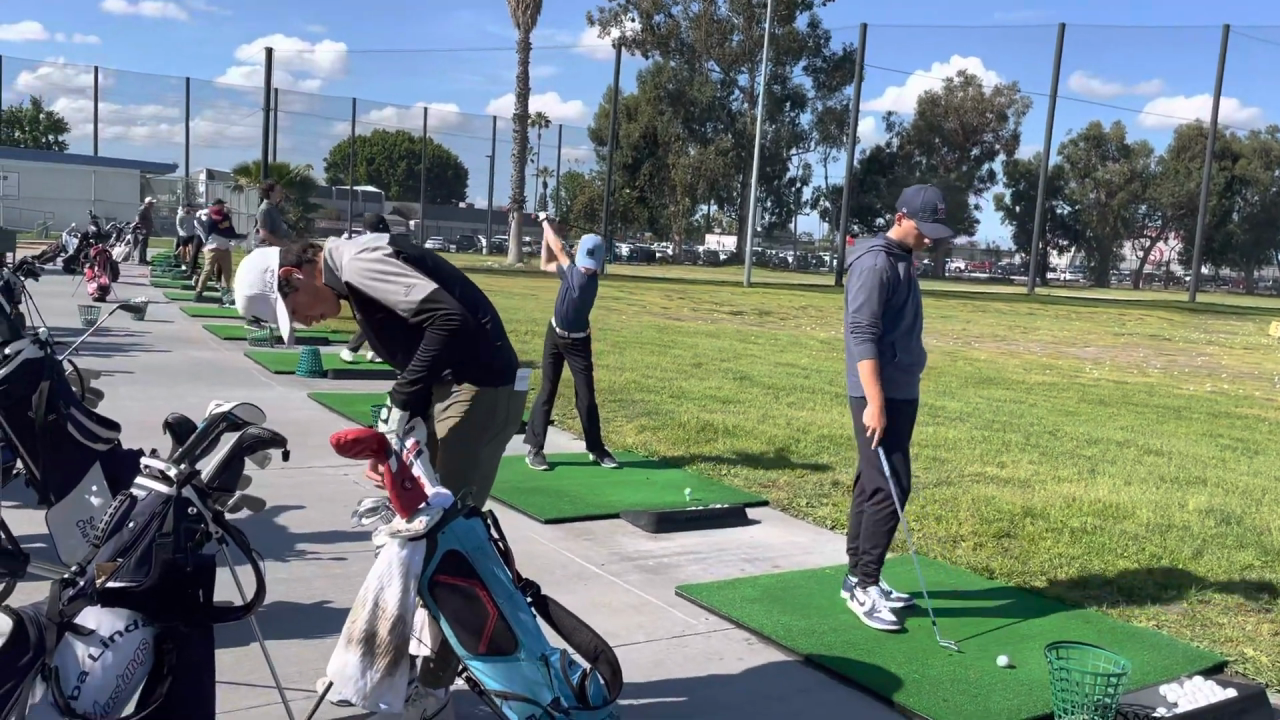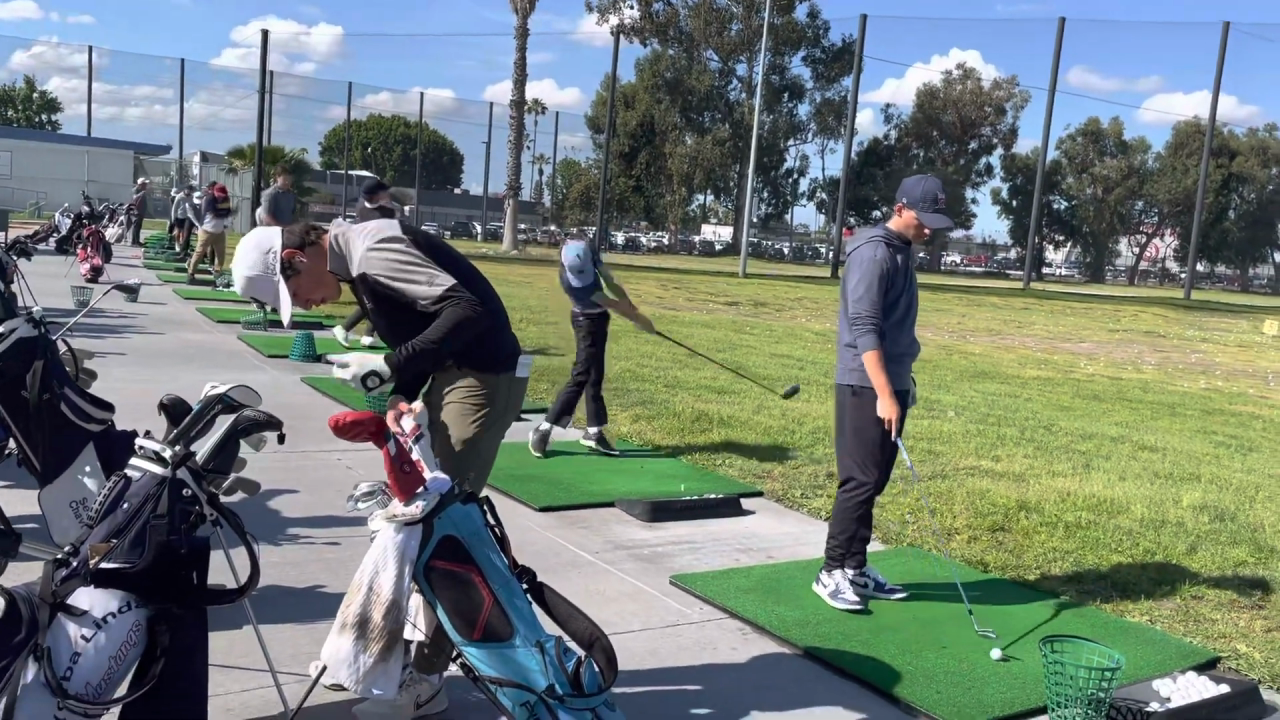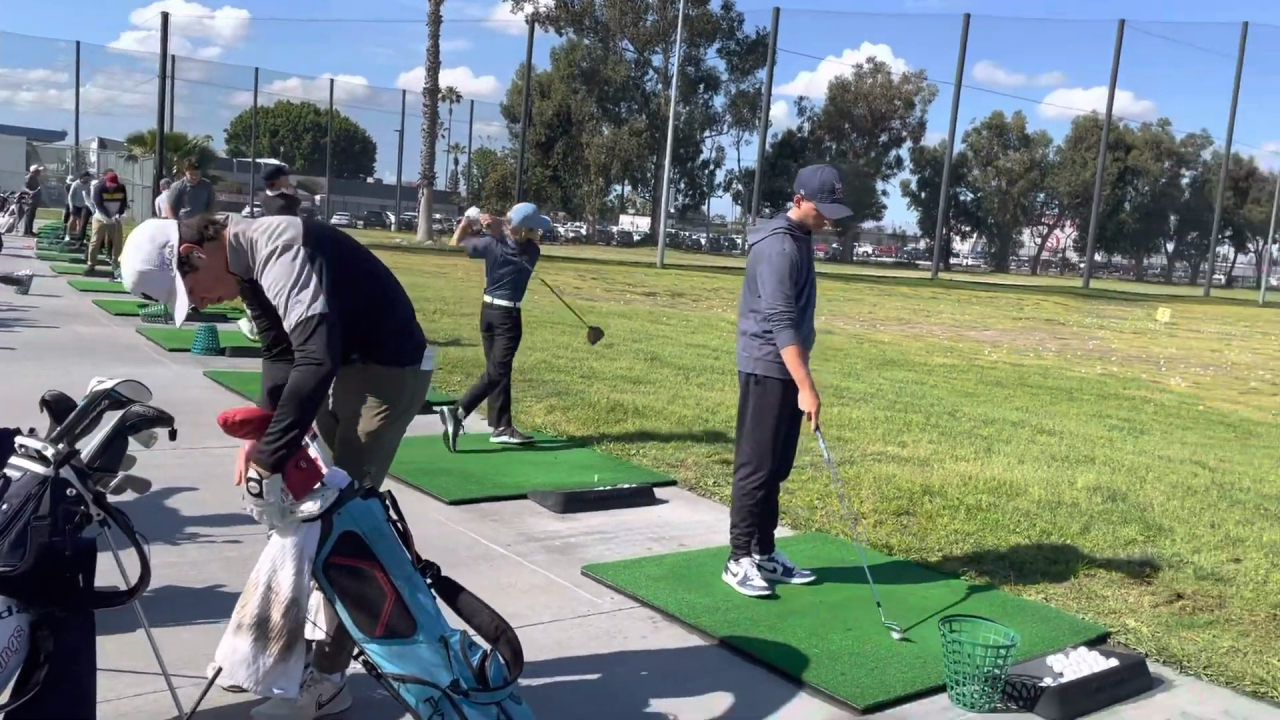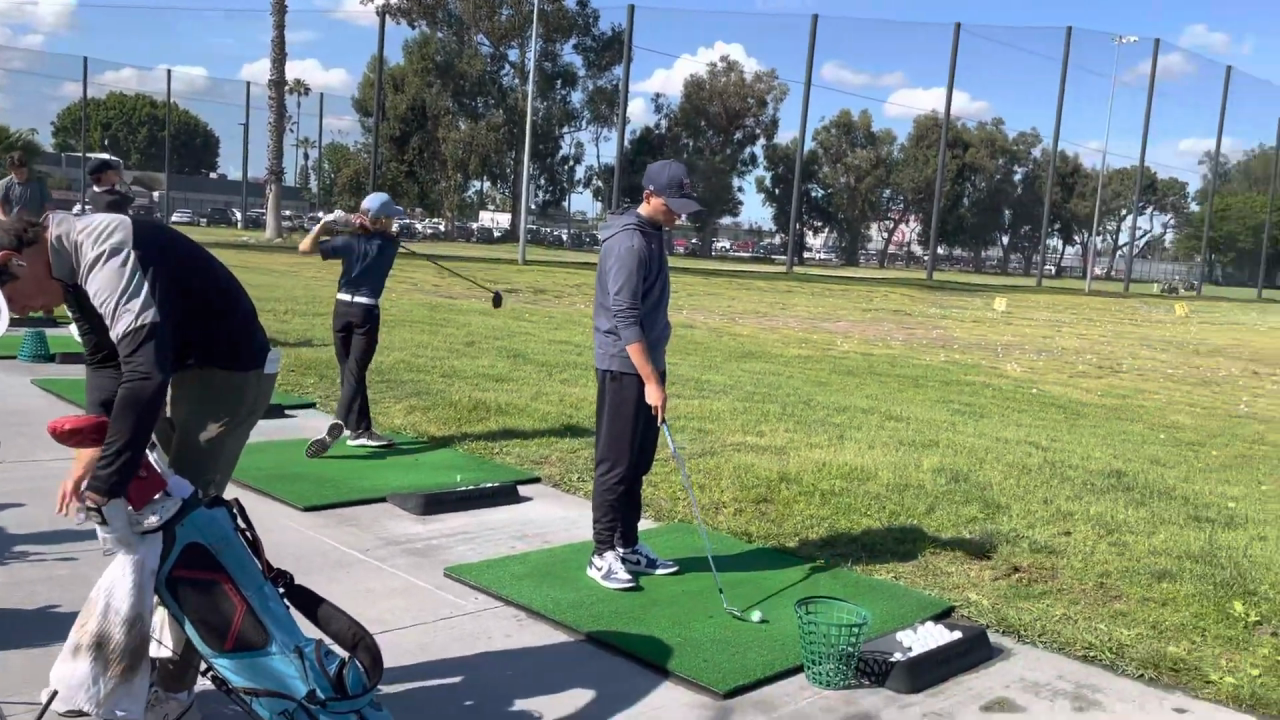
dt=0.4s
person 1, frame 1
left shoulder: (358, 261)
right shoulder: (352, 275)
left elbow: (450, 320)
left wrist: (399, 402)
right wrist: (396, 427)
left hip: (481, 390)
right hip: (449, 388)
person 1, frame 2
left shoulder: (372, 248)
right shoulder: (357, 260)
left elbow: (465, 310)
left wrist: (390, 367)
right wrist: (402, 397)
left hip: (482, 376)
right hip: (450, 373)
left ankle: (424, 679)
person 1, frame 3
left shoulder: (277, 248)
right shoulder: (249, 260)
left elbow: (314, 359)
right elbow: (280, 348)
left wrist: (267, 460)
right wrist: (261, 433)
left hip: (386, 368)
right hip: (347, 365)
left ankle: (326, 679)
right ankle: (314, 635)
person 1, frame 4
left shoulder: (103, 249)
right shoulder: (68, 261)
left elbow: (143, 373)
right elbow: (105, 359)
left wrist: (103, 486)
right wrist: (93, 446)
left hip: (227, 370)
right hip: (180, 366)
person 2, frame 1
left shoulder: (902, 260)
right shoulder: (874, 263)
right elbow: (861, 337)
right wrist: (874, 403)
left hip: (902, 392)
right hip: (878, 395)
left knee: (874, 485)
right knee: (888, 487)
left ankle: (858, 576)
right ankle: (864, 587)
person 2, frame 2
left shoulder: (902, 251)
right shoulder: (873, 254)
right elbow: (865, 328)
left wrist: (901, 385)
right wrist: (883, 394)
left hip: (891, 380)
right hip: (865, 384)
left knee: (874, 480)
right knee: (860, 478)
left ankle: (855, 568)
right ankle: (831, 572)
person 2, frame 3
left shoulder: (799, 238)
right shoulder: (778, 247)
right elbow: (780, 323)
left wrist: (803, 379)
right wrist: (806, 387)
left hip: (786, 370)
right hip: (768, 369)
left knee: (776, 469)
right knee: (756, 466)
left ankle: (764, 554)
right ankle: (739, 560)
person 2, frame 4
left shoulder: (651, 234)
right shoulder: (628, 243)
right elbow: (625, 320)
right wrist: (650, 381)
left hip: (645, 362)
right hip: (624, 368)
left knee: (638, 463)
right knee: (616, 463)
left ankle: (627, 546)
right ankle: (602, 555)
person 3, frame 1
left shoulder: (587, 279)
right shoulder: (573, 269)
left elbow: (559, 250)
right elbow: (545, 265)
left wrist: (546, 222)
right wrist: (546, 231)
left hip: (578, 342)
right hip: (554, 335)
left knee: (586, 397)
right knee: (547, 392)
left ankle: (596, 449)
right ankle: (534, 448)
person 3, frame 2
left shoulder: (586, 259)
right shoulder: (569, 279)
left elbow: (611, 283)
right elbow: (606, 301)
left wrist: (634, 312)
right wrist: (637, 318)
left hip: (596, 319)
right hip: (587, 321)
left knee: (594, 376)
right knee: (581, 375)
left ankle: (593, 430)
right ankle: (544, 428)
person 3, frame 3
left shoulder: (492, 244)
right shoulder: (532, 252)
left elbow: (457, 242)
left wrist: (467, 220)
right wrist: (493, 222)
left hip: (488, 309)
right hip: (508, 315)
left knee: (498, 369)
right knee: (497, 371)
left ankle: (501, 427)
right ankle: (458, 411)
person 3, frame 4
left shoulder: (350, 241)
right shoulder: (391, 244)
left elbow: (305, 248)
left wrist: (326, 221)
right wrist: (359, 224)
left hip: (342, 308)
right hip: (367, 312)
left knee: (350, 371)
right knee: (355, 372)
left ankle: (359, 429)
right ankle: (339, 423)
